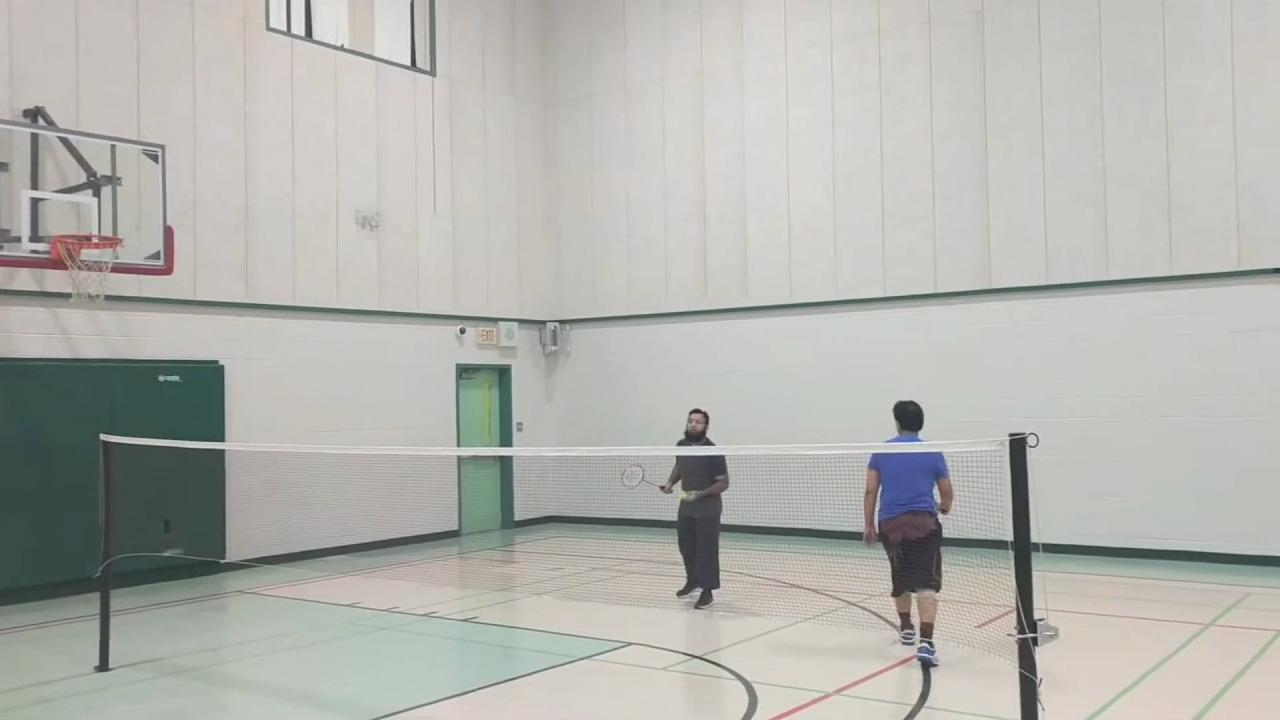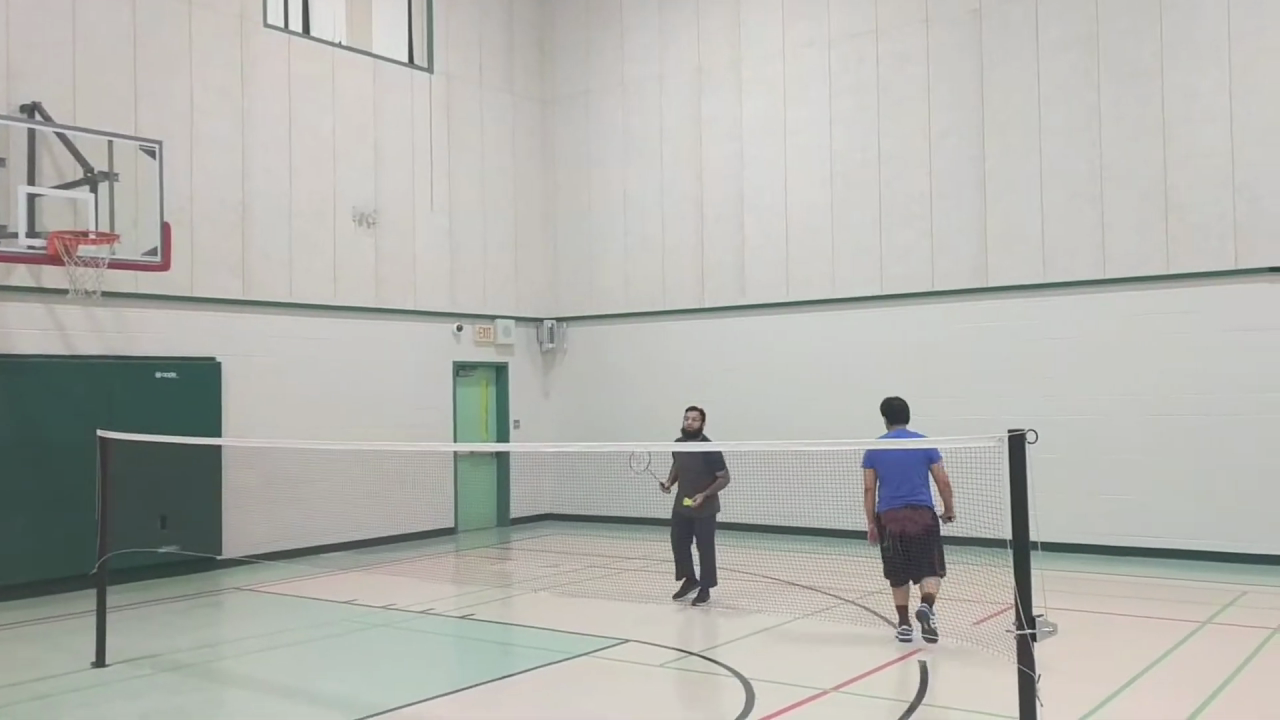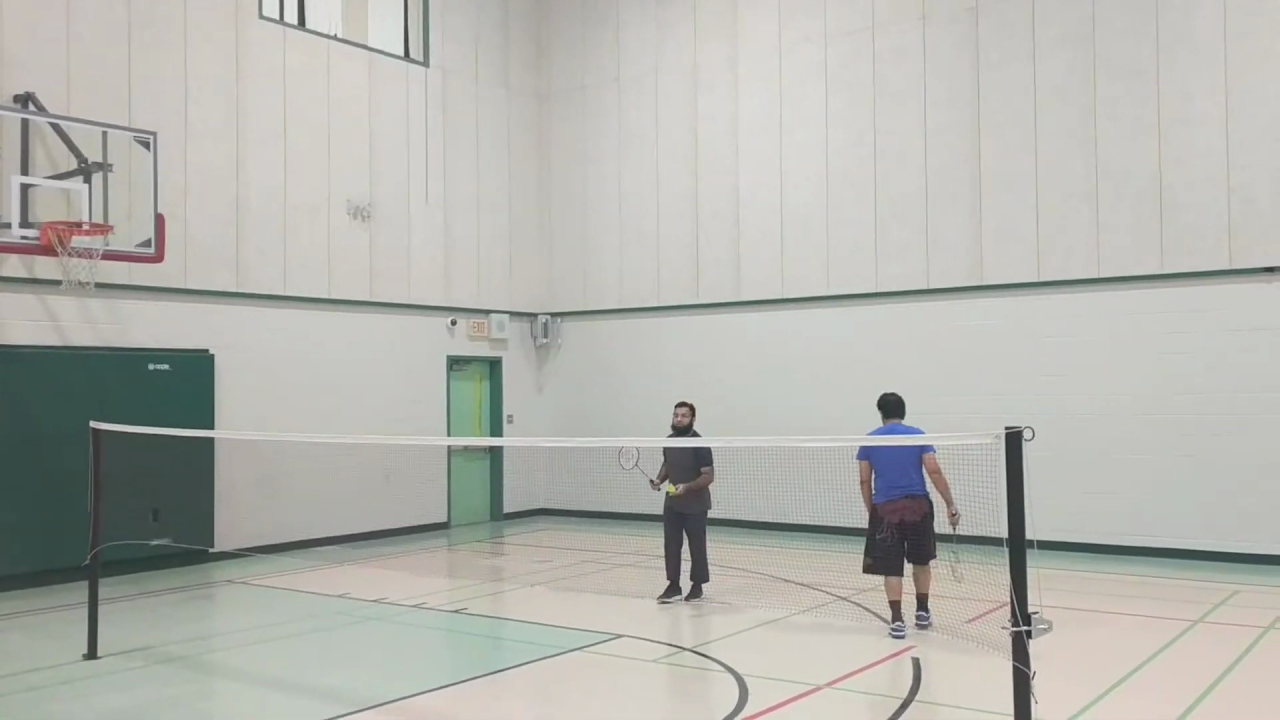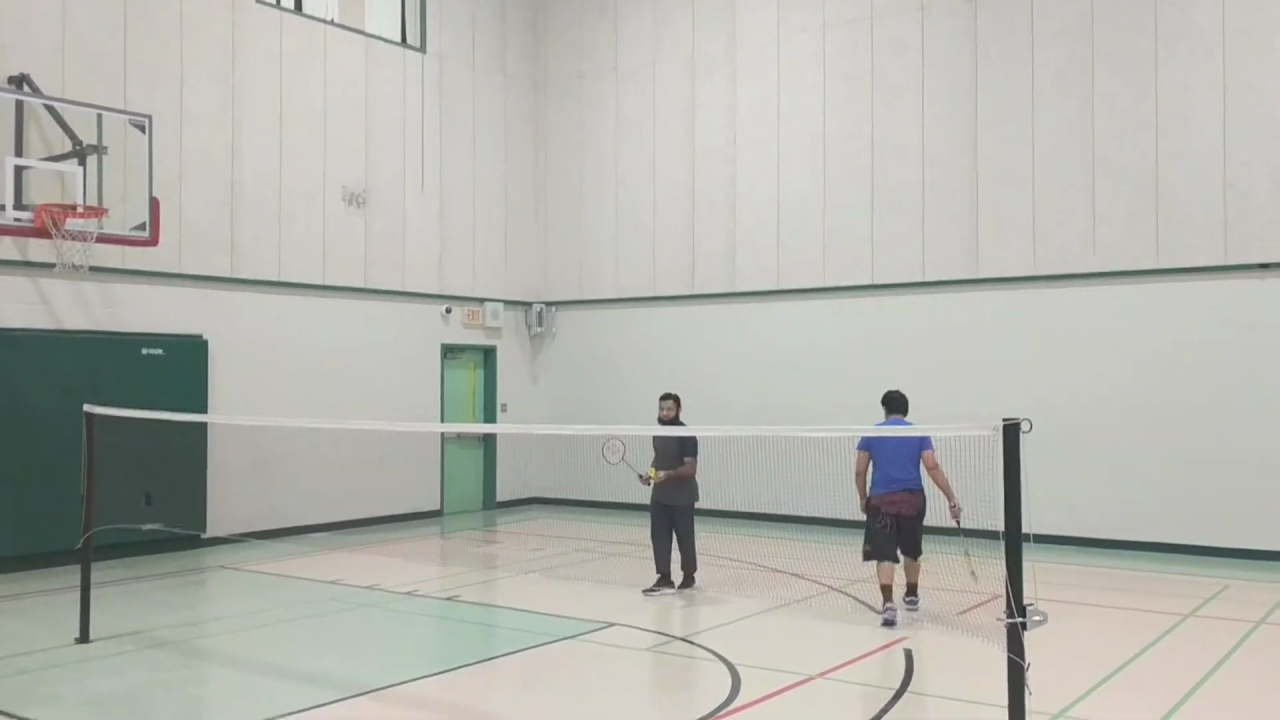
dt=0.2s
person 1, frame 1
left shoulder: (881, 451)
right shoulder: (933, 453)
left elbow: (870, 491)
right elbow: (947, 493)
left wrist: (868, 525)
right wrist: (945, 506)
left hip: (891, 524)
right hip: (923, 522)
left knee: (900, 580)
right knee: (927, 584)
left ankle: (906, 629)
right ankle: (926, 644)
person 1, frame 2
left shoulder: (874, 448)
right shoulder: (925, 444)
left elbow: (869, 489)
right elbow: (943, 482)
left wrist: (871, 523)
right wrist: (949, 509)
left hip: (889, 517)
right hip: (922, 515)
left knee: (898, 574)
right knee: (931, 573)
left ankle: (904, 625)
right ankle: (926, 607)
person 1, frame 3
left shoulder: (870, 441)
right shoulder: (919, 436)
left elbow: (864, 480)
right elbow: (934, 472)
left wrist: (871, 508)
right wrist: (951, 506)
left hip: (885, 508)
right hip: (917, 505)
left knee: (890, 568)
right knee: (921, 559)
left ankle: (897, 621)
right ankle: (922, 612)
person 1, frame 4
left shoulder: (871, 434)
right shoulder: (920, 434)
left elbow: (860, 471)
right elbow: (933, 468)
left wrist: (863, 498)
right wrist: (952, 500)
left hip: (881, 501)
right hip: (912, 499)
left knee: (883, 555)
right knee: (911, 552)
left ankle: (888, 604)
right ankle: (911, 596)
person 2, frame 1
left shoulder: (712, 453)
right shoulder: (681, 445)
left elbow: (723, 483)
left wrist: (701, 494)
right wrist: (671, 482)
left hip: (707, 509)
right hip: (686, 507)
left knee: (707, 549)
right knee: (686, 545)
left ankle: (707, 591)
right ankle: (694, 579)
person 2, frame 2
left shoulder: (710, 450)
right shoulder: (678, 444)
left elbow: (724, 479)
left wrist: (704, 495)
right wrist: (669, 482)
left hip: (704, 509)
right hip: (681, 505)
left knee: (705, 548)
right knee: (679, 544)
left ankle: (704, 589)
right ankle: (689, 580)
person 2, frame 3
left shoulder: (700, 445)
right shoulder: (669, 441)
left elbow: (708, 477)
left wrist: (687, 486)
right wrist: (659, 479)
left hip: (695, 505)
right hip: (672, 503)
left knee: (696, 545)
right knee: (671, 543)
left ankle: (697, 585)
right ankle: (674, 586)
person 2, frame 4
left shoulder: (686, 435)
right shoulder: (658, 433)
left elbow: (690, 468)
left wrist: (668, 474)
right wrist: (650, 474)
left hip: (682, 497)
right hip: (659, 495)
left knee: (684, 536)
right knee: (659, 535)
left ankle: (689, 575)
right ankle: (665, 580)
